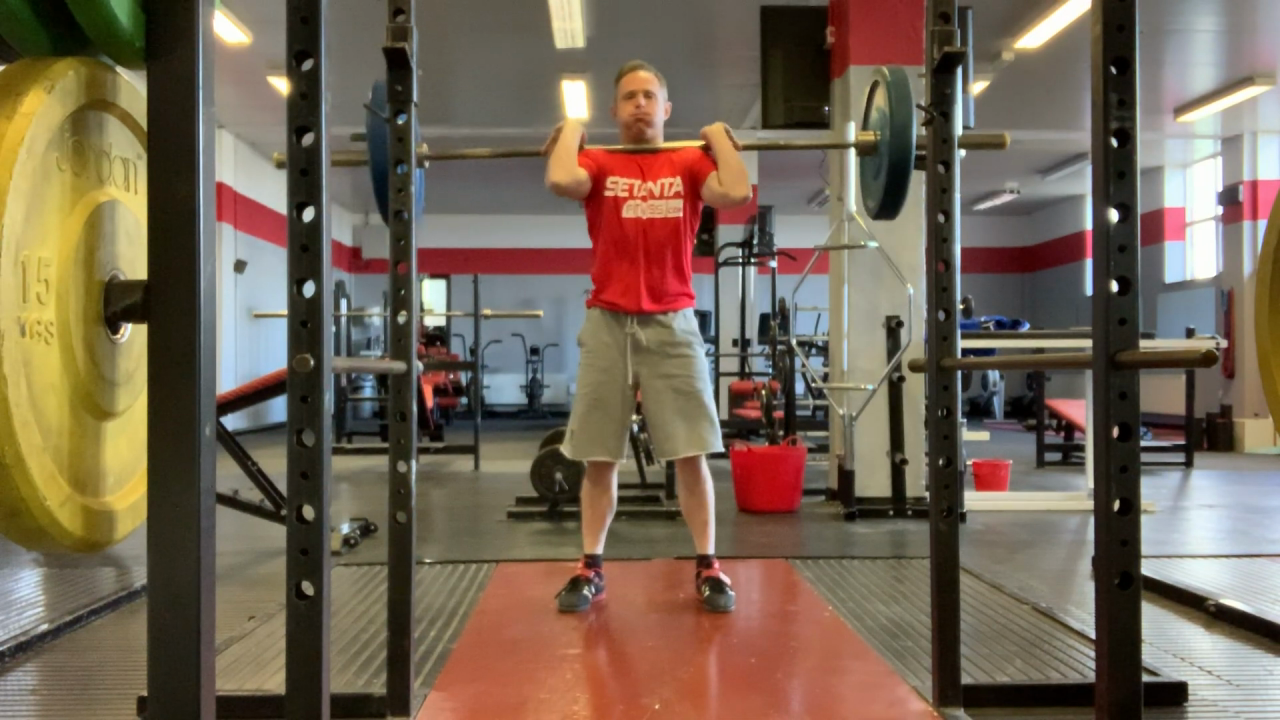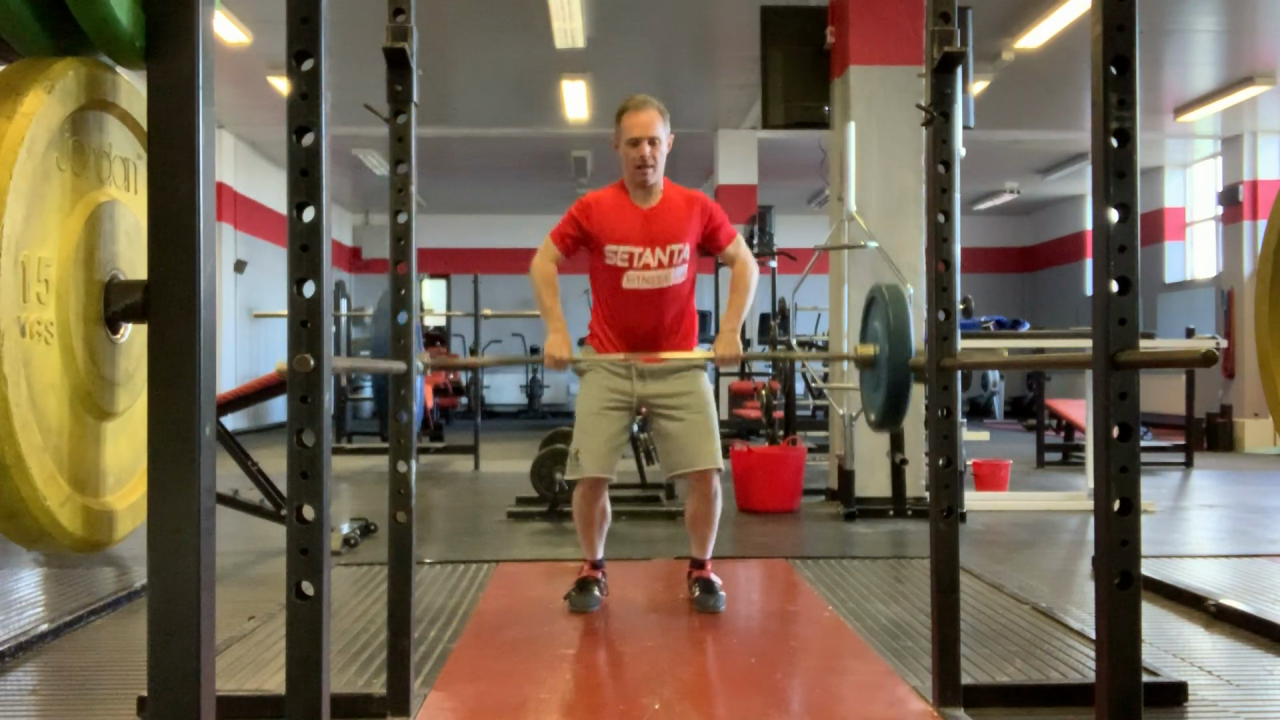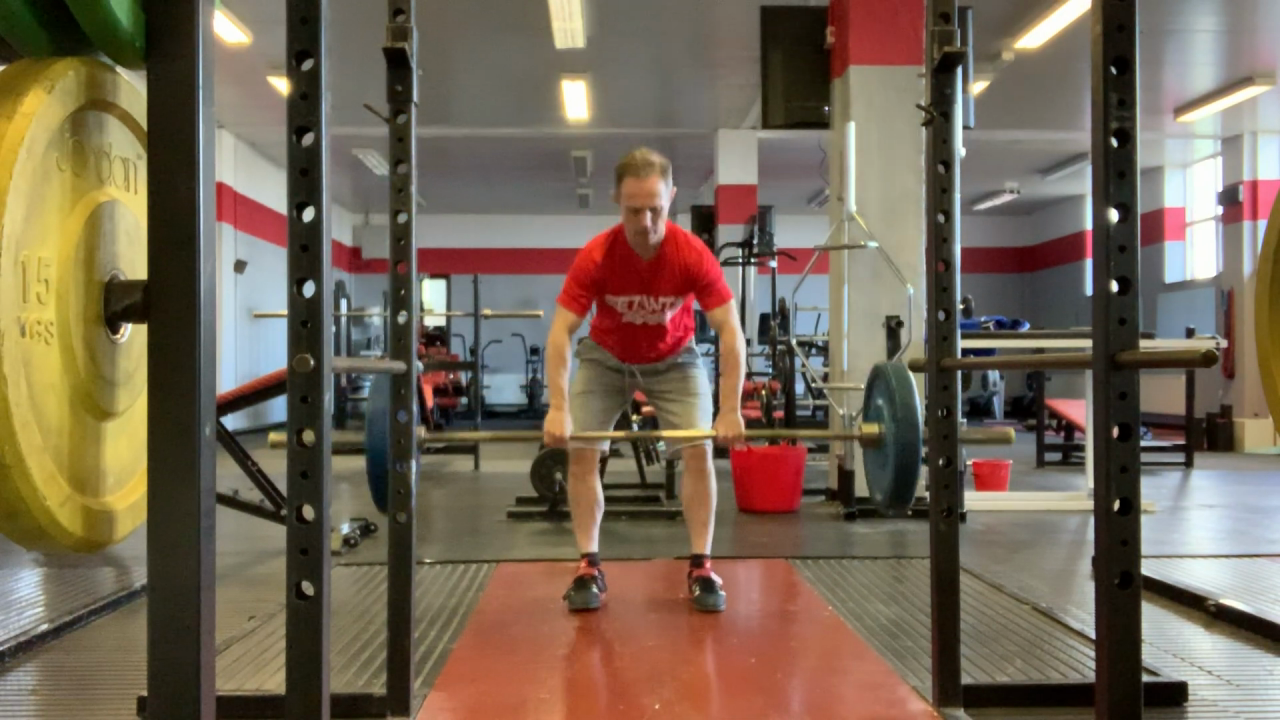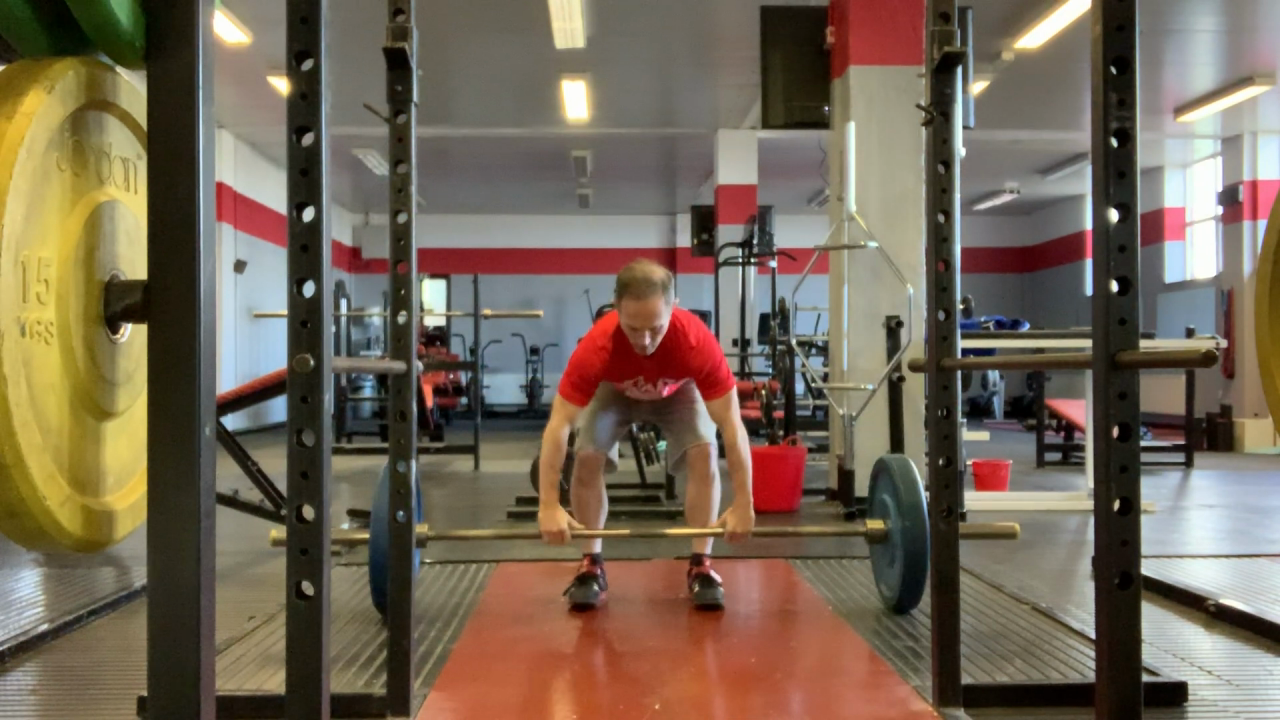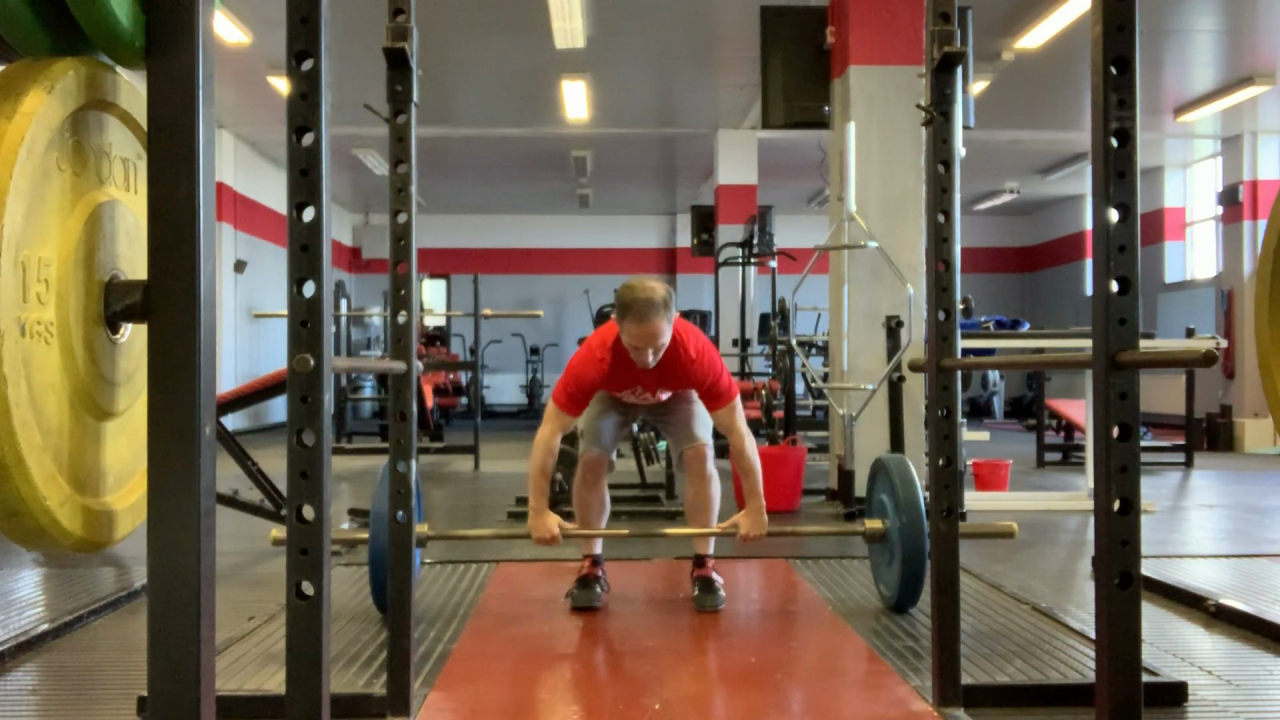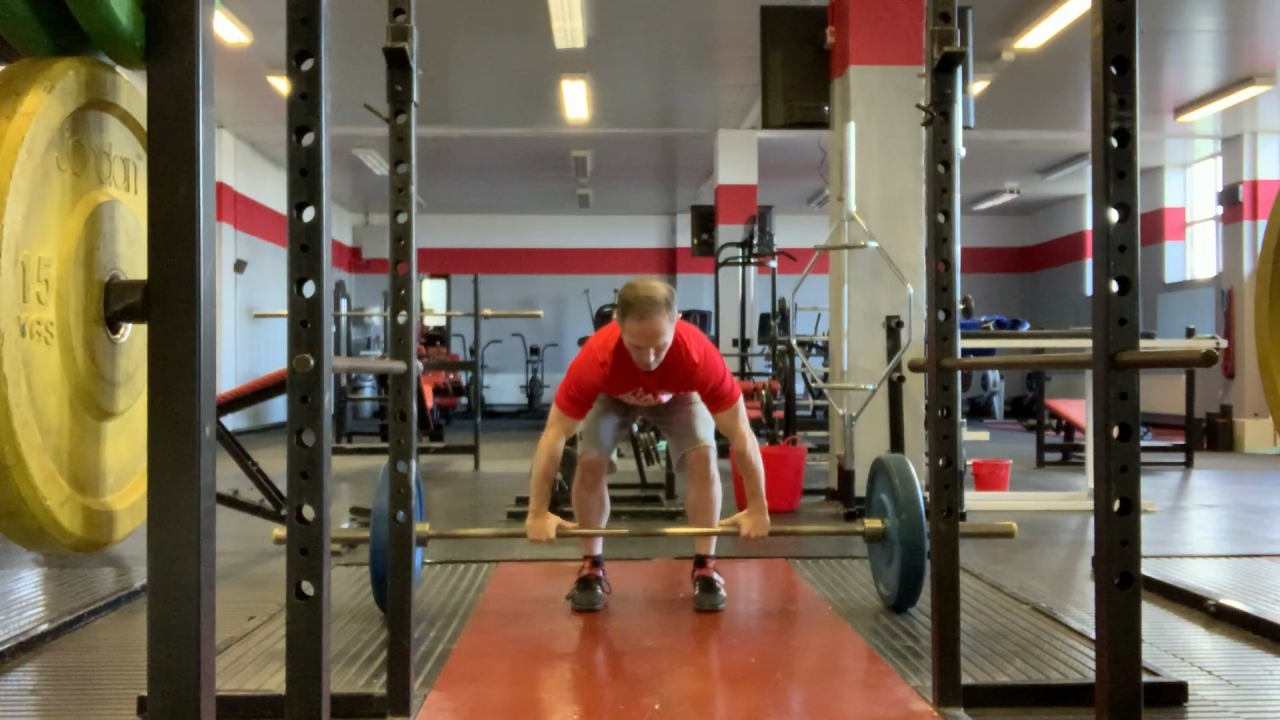
dt=0.5s
person 1, frame 1
left shoulder: (691, 162)
right shoulder: (597, 164)
left elbow: (737, 196)
right elbow: (560, 182)
left wrist: (719, 138)
right wrist: (569, 134)
left hip: (672, 323)
right hip: (608, 324)
left knee: (691, 453)
right knee: (599, 457)
left ankle: (707, 567)
right ankle: (590, 568)
person 1, frame 2
left shoulder: (698, 209)
right shoulder: (591, 210)
left elbow: (744, 263)
right elbow: (543, 263)
left wrist: (730, 334)
right wrist: (555, 332)
left hip: (680, 365)
right hip: (607, 365)
left knee: (706, 471)
right knee: (589, 477)
left ankle: (700, 570)
right ankle: (592, 570)
person 1, frame 3
left shoulder: (694, 255)
right shoulder: (595, 256)
left elbow: (730, 332)
right elbow: (561, 331)
left wrist: (731, 412)
right wrist: (558, 409)
left hip: (674, 356)
right hip: (604, 356)
left knee: (698, 450)
right knee: (582, 453)
left ankle: (701, 567)
right ankle: (589, 568)
person 1, frame 4
left shoulder: (698, 343)
right shoulder: (596, 348)
left elbow: (731, 424)
right elbow: (558, 425)
left wrist: (742, 505)
right wrist: (549, 506)
left hip: (677, 391)
right hip: (613, 391)
left knee: (703, 453)
right knee: (587, 456)
left ankle: (701, 566)
right ankle: (591, 565)
person 1, frame 5
left shoulder: (698, 353)
right shoulder: (592, 357)
left elbow: (738, 433)
right elbow: (549, 433)
left wrist: (755, 508)
right wrist: (538, 511)
left hip: (676, 393)
right hip: (611, 395)
left knee: (700, 454)
right knee: (591, 459)
left ankle: (704, 567)
right ankle: (592, 567)
person 1, frame 6
left shoulder: (701, 357)
right shoulder: (594, 360)
left elbow: (741, 434)
right elbow: (554, 435)
left wrist: (757, 508)
right wrist: (538, 512)
left hip: (677, 394)
right hip: (613, 396)
left knee: (703, 456)
right knee: (591, 460)
left ankle: (705, 567)
right ankle: (592, 568)
